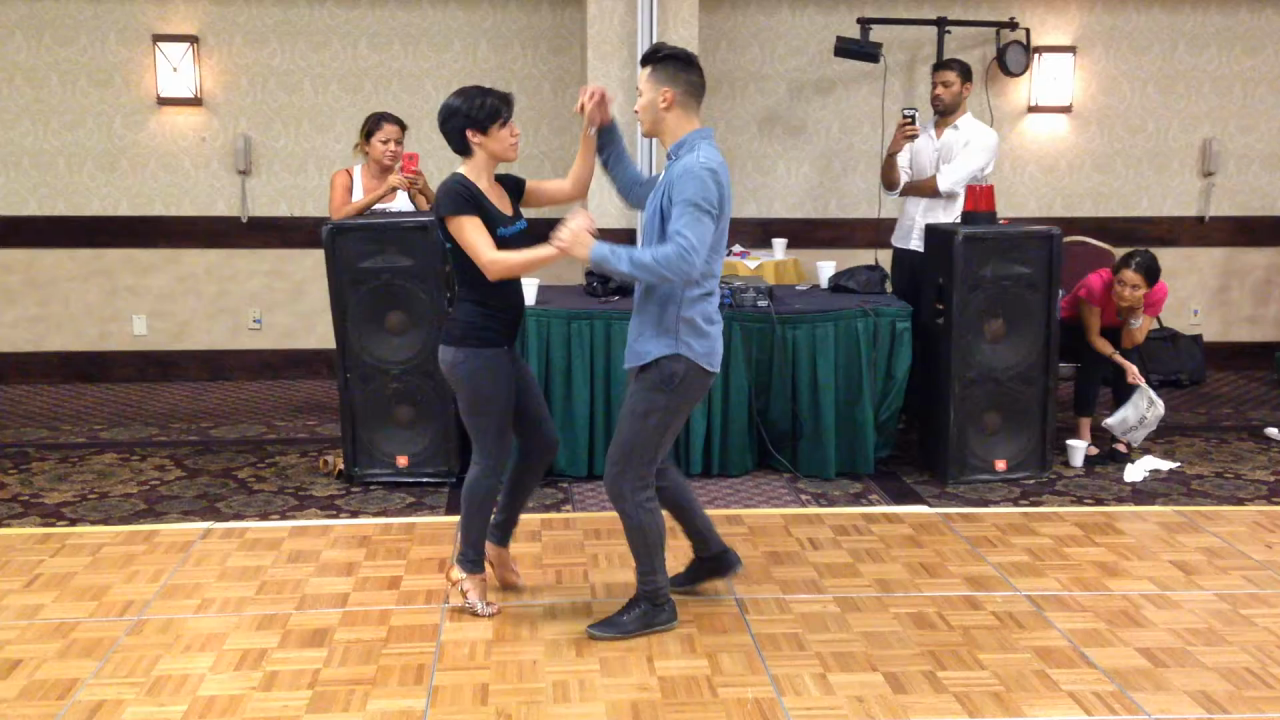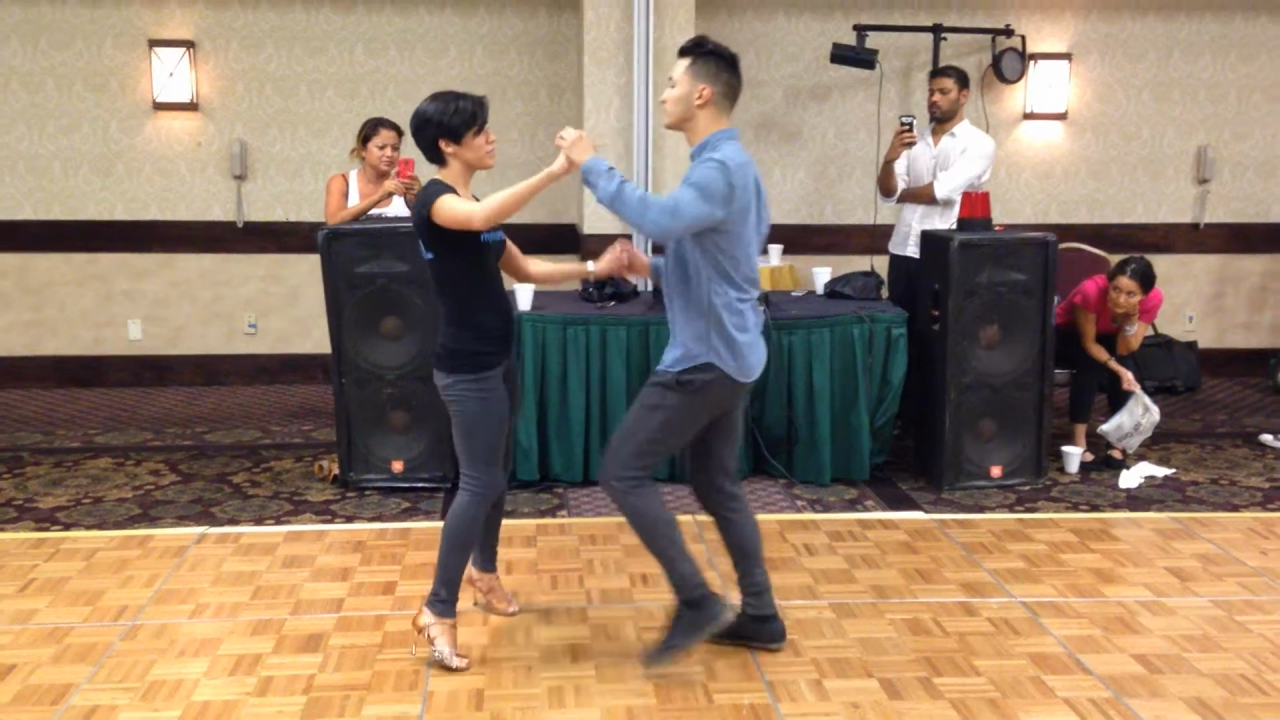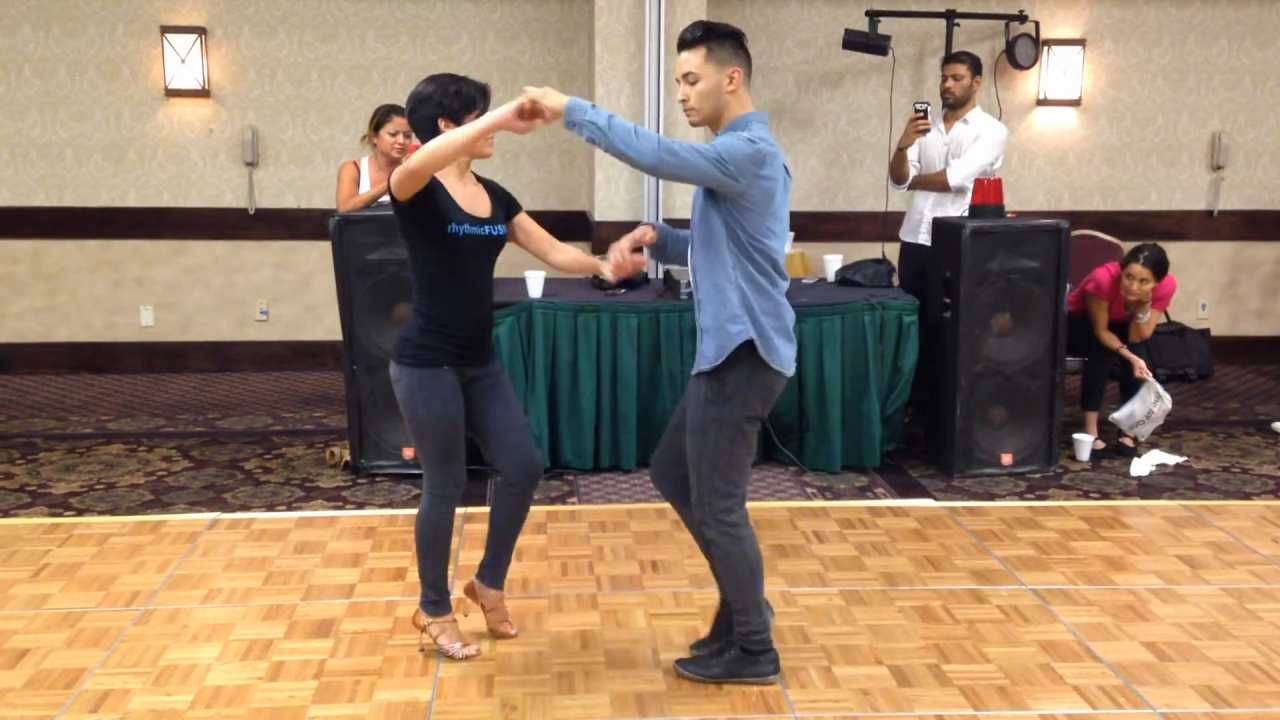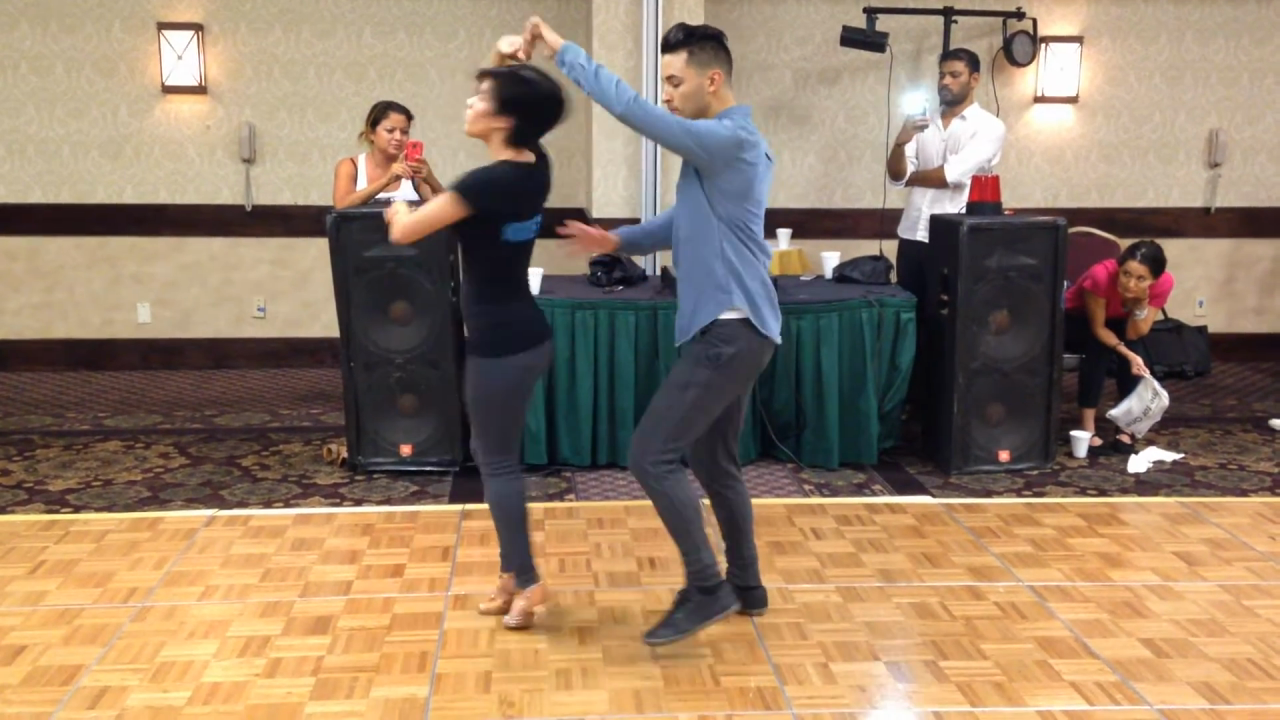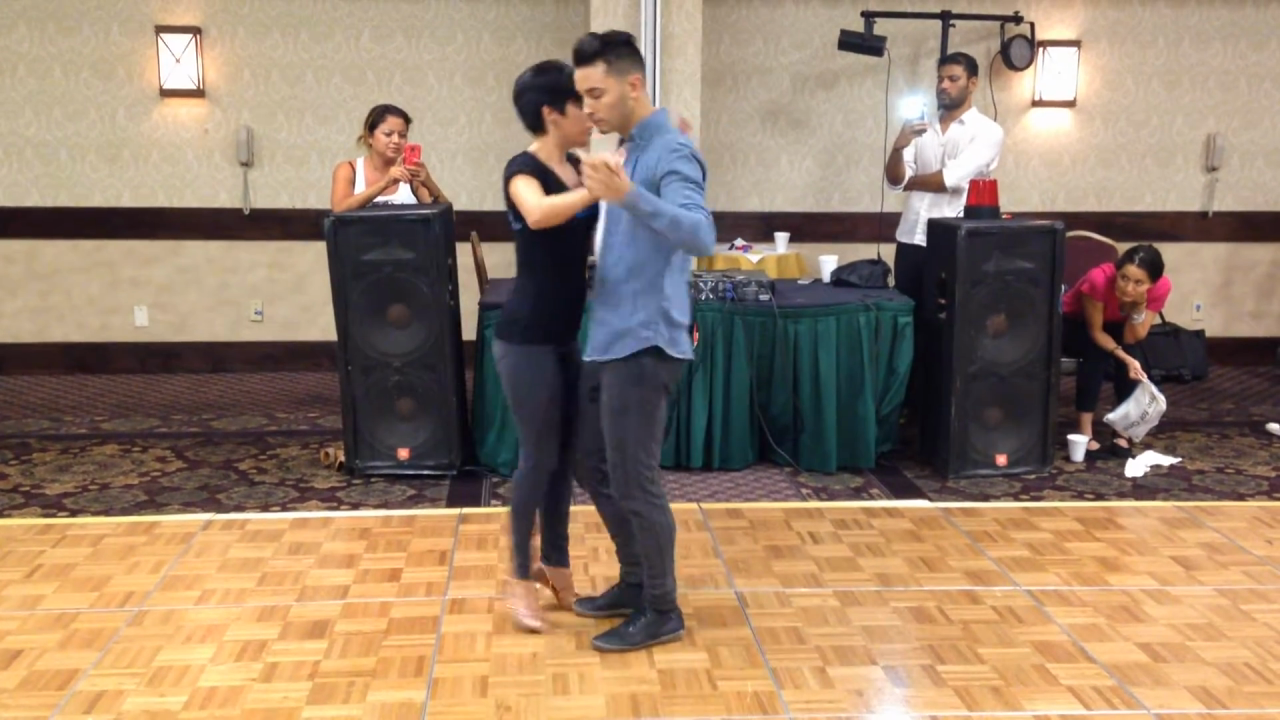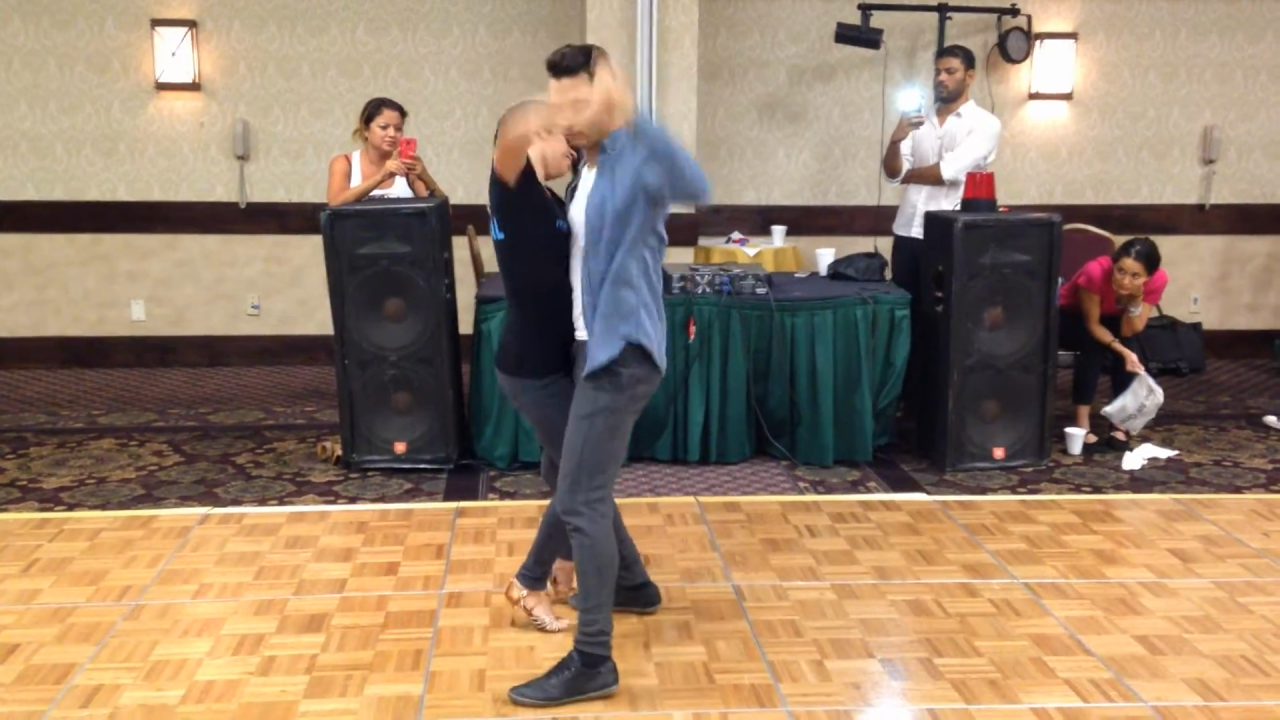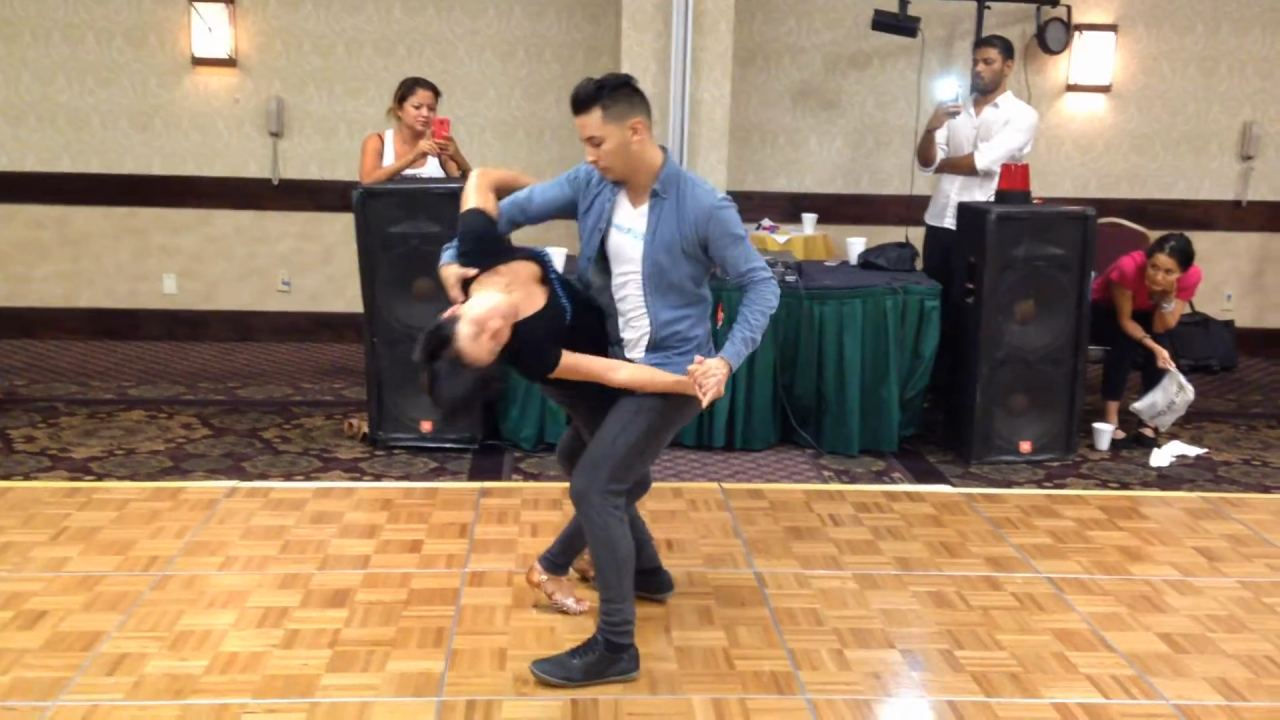
dt=0.7s
person 1, frame 1
left shoulder: (697, 169)
right shoulder: (684, 165)
left elbow: (684, 262)
right elbow: (640, 194)
left wrist: (597, 251)
right wrist: (605, 133)
left hip: (677, 352)
right hip: (662, 347)
left knee: (625, 477)
right knee: (647, 463)
left ankle: (653, 601)
right ankle: (711, 552)
person 1, frame 2
left shoulder: (721, 167)
right shoulder: (725, 163)
left elbow: (659, 218)
left wrist: (591, 165)
right wrist: (653, 267)
left hip: (704, 359)
right hip: (725, 355)
left knee: (622, 472)
right knee: (720, 488)
left ankle: (696, 600)
right ankle: (760, 616)
person 1, frame 3
left shoulder: (749, 152)
right shoulder: (738, 153)
left elbow: (655, 154)
right elbow: (705, 244)
left wrist: (573, 109)
right wrist: (655, 237)
left hip: (742, 354)
right hip: (728, 351)
left knee: (718, 503)
right knee: (673, 475)
left ankle: (752, 649)
right ankle: (740, 603)
person 1, frame 4
left shoulder: (730, 140)
right shoulder: (728, 144)
left elbow: (629, 109)
right elbow: (690, 221)
left wrist: (563, 50)
right wrist: (621, 240)
left hip: (729, 329)
right hip: (735, 328)
left knee: (651, 455)
right knee: (714, 460)
left ankle: (707, 587)
right ankle: (744, 584)
person 1, frame 5
left shoulder: (671, 154)
right shoulder: (625, 150)
left elbow: (700, 235)
left wrist: (630, 197)
left hip: (644, 341)
right hip: (611, 337)
left knee: (634, 479)
right knee: (594, 469)
left ankle: (661, 609)
right ankle: (636, 583)
person 1, frame 6
left shoulder: (639, 164)
right shoulder: (585, 171)
left elbow: (694, 185)
left wrist: (631, 120)
left hip: (623, 354)
right hip: (596, 350)
left knee: (579, 500)
right knee: (583, 485)
left ankle: (592, 661)
right ankle: (633, 583)
person 1, frame 7
left shoulder: (703, 208)
right shoulder: (590, 185)
left elbow: (762, 286)
right elbow: (517, 207)
left wrist: (727, 360)
right wrist: (456, 256)
left hip: (676, 371)
right hip: (620, 361)
left knee: (595, 486)
right knee: (578, 457)
left ankle: (615, 648)
right ankle: (642, 566)
person 2, frame 1
left shoulder: (506, 187)
right shoulder: (456, 193)
left elbow: (575, 189)
right elbow: (491, 263)
left wrist: (591, 132)
right wrist: (560, 247)
left hip: (499, 345)
right hip: (474, 348)
left knee: (541, 442)
right knee: (492, 456)
left ankle: (496, 542)
right ankle: (468, 567)
person 2, frame 2
left shoulder: (477, 207)
right shoulder: (435, 200)
left elbow: (522, 267)
right elbow: (481, 216)
left wrist: (593, 268)
right wrist: (553, 171)
left hip: (495, 359)
right hip: (467, 367)
left knee: (495, 475)
right knee: (479, 484)
left ankle: (483, 571)
right ankle: (437, 612)
person 2, frame 3
left shoulder: (495, 196)
right shoulder: (413, 188)
left elbow: (552, 251)
right elbow: (424, 158)
left wrist: (604, 263)
right wrist: (504, 117)
left hip: (481, 361)
right hip: (426, 364)
left knee: (523, 467)
right knee: (444, 486)
left ankle: (487, 582)
right ankle: (434, 611)
person 2, frame 4
left shoulder: (484, 184)
right shoulder: (534, 166)
left elbow: (403, 232)
right elbow: (538, 117)
left wrist: (399, 208)
right wrist: (515, 63)
left hip: (499, 346)
right hip: (527, 337)
left knee: (497, 463)
right knee: (501, 457)
left ankle: (526, 582)
right ankle: (517, 576)
person 2, frame 5
left shoulder: (577, 169)
right shoulder: (523, 170)
right elbow: (539, 214)
right wrist: (596, 191)
left hip: (565, 336)
right hip: (526, 339)
left knee: (566, 454)
right knee: (538, 457)
left ankle: (555, 566)
right ankle: (521, 576)
person 2, frame 6
left shoulder: (542, 196)
right shoulder: (512, 182)
right elbow: (515, 130)
left hip: (551, 358)
right hip: (533, 367)
left knee: (565, 467)
left ankle: (564, 565)
right ankle: (531, 583)
person 2, frame 7
left shoulder: (476, 245)
right shoulder: (527, 348)
left elbow: (481, 178)
right elbow: (613, 373)
right wrist: (690, 384)
left hip: (591, 341)
right ankle: (551, 570)
person 3, frame 1
left shoulder: (982, 136)
right shoulder: (918, 132)
left elbow: (946, 183)
right elbow: (890, 185)
left wrist: (905, 186)
right wrist: (892, 152)
right hip: (906, 245)
right ankle: (909, 405)
person 3, frame 2
left shoulder: (979, 143)
right shoulder: (915, 140)
left elbow: (943, 190)
right elbow: (887, 193)
left wrist: (902, 193)
right wrist: (890, 159)
right hip: (903, 251)
right knee: (902, 334)
right ankle: (906, 412)
person 3, frame 3
left shoulder: (991, 130)
right shoulder: (926, 126)
left elbow: (956, 178)
right elbow: (898, 180)
left wrist: (912, 180)
right wrist: (902, 146)
right hip: (914, 237)
person 3, frame 4
left shoulder: (989, 125)
right shoulder: (924, 122)
left elbow: (954, 173)
right elbow: (896, 174)
left wrist: (910, 178)
right wrist: (900, 143)
right hip: (913, 235)
right ankle: (912, 391)
person 3, frame 5
left shoulder: (987, 131)
right shoulder: (922, 126)
left elbow: (952, 179)
right elbow: (894, 180)
left wrist: (909, 181)
right wrist: (898, 147)
right hip: (910, 239)
right ankle: (910, 397)
person 3, frame 6
left shoulder: (984, 123)
right shoulder: (919, 119)
left elbow: (949, 171)
right elbow: (892, 173)
left wrist: (907, 174)
right wrist: (895, 140)
right hip: (908, 231)
right knee: (905, 313)
right ankle: (908, 391)
person 3, frame 7
left shoulder: (1022, 115)
right shoulder: (955, 110)
left elbow: (982, 162)
right elbow: (925, 163)
left wrist: (941, 164)
right wrist: (931, 129)
right hip: (940, 221)
right ankle: (936, 383)
person 4, frame 1
left shoulder: (1158, 292)
right shoulder: (1095, 284)
left elbow: (1129, 344)
right elbow: (1092, 337)
left wrist: (1137, 310)
right wrist: (1123, 363)
left hip: (1113, 332)
right hip: (1072, 330)
left knee: (1129, 355)
right knee: (1095, 356)
right ankle: (1083, 436)
person 4, frame 2
left shoulder: (1153, 299)
right shoulder: (1091, 290)
left elbow: (1125, 350)
right elbow: (1088, 343)
left wrist: (1132, 317)
right wrist: (1118, 370)
left hip: (1108, 338)
right hip: (1066, 337)
left knee: (1125, 363)
right knee: (1091, 363)
right ankle: (1079, 443)
person 4, frame 3
left shoulder: (1166, 286)
right shoulder: (1103, 278)
left elbow: (1137, 338)
right elbow: (1100, 331)
left wrist: (1144, 305)
right wrist: (1130, 357)
left hip: (1120, 326)
right hip: (1078, 324)
right knee: (1102, 350)
right ankle: (1090, 431)
person 4, frame 4
left shoulder: (1164, 283)
right shoulder: (1101, 275)
left elbow: (1134, 335)
right elbow: (1097, 328)
left wrist: (1142, 302)
right wrist: (1127, 354)
left hip: (1117, 322)
right hip: (1075, 321)
left knee: (1134, 346)
right knee: (1099, 347)
right ankle: (1087, 428)
person 4, frame 5
left shoulder: (1161, 287)
right shoulder: (1099, 279)
left elbow: (1131, 339)
right elbow: (1095, 332)
left wrist: (1139, 306)
right wrist: (1125, 358)
left hip: (1114, 326)
right hip: (1073, 325)
left knee: (1131, 350)
right knee: (1097, 351)
left ankle: (1123, 430)
right ankle: (1085, 433)
person 4, frame 6
left shoulder: (1158, 280)
right shoulder: (1095, 272)
left elbow: (1129, 332)
right elbow: (1092, 324)
left wrist: (1136, 299)
right wrist: (1122, 351)
left hip: (1111, 320)
right hip: (1070, 318)
left knee: (1127, 343)
right knee: (1094, 344)
right ankle: (1082, 426)
person 4, frame 7
left shoulder: (1191, 276)
right shoulder: (1128, 267)
left elbow: (1161, 328)
right elbow: (1124, 320)
left wrist: (1169, 295)
right wrist: (1153, 347)
left hip: (1145, 316)
right hip: (1103, 313)
left knee: (1159, 340)
right knee: (1125, 340)
left ankle: (1148, 421)
right ankle: (1111, 421)
